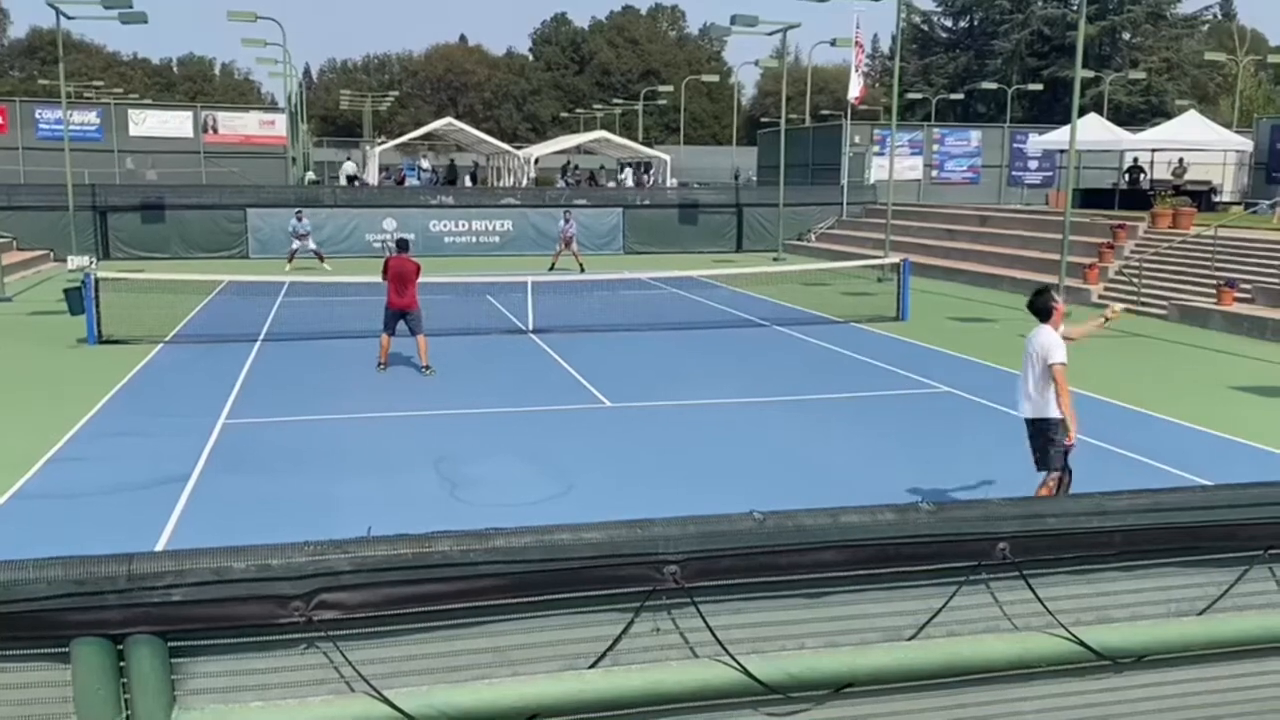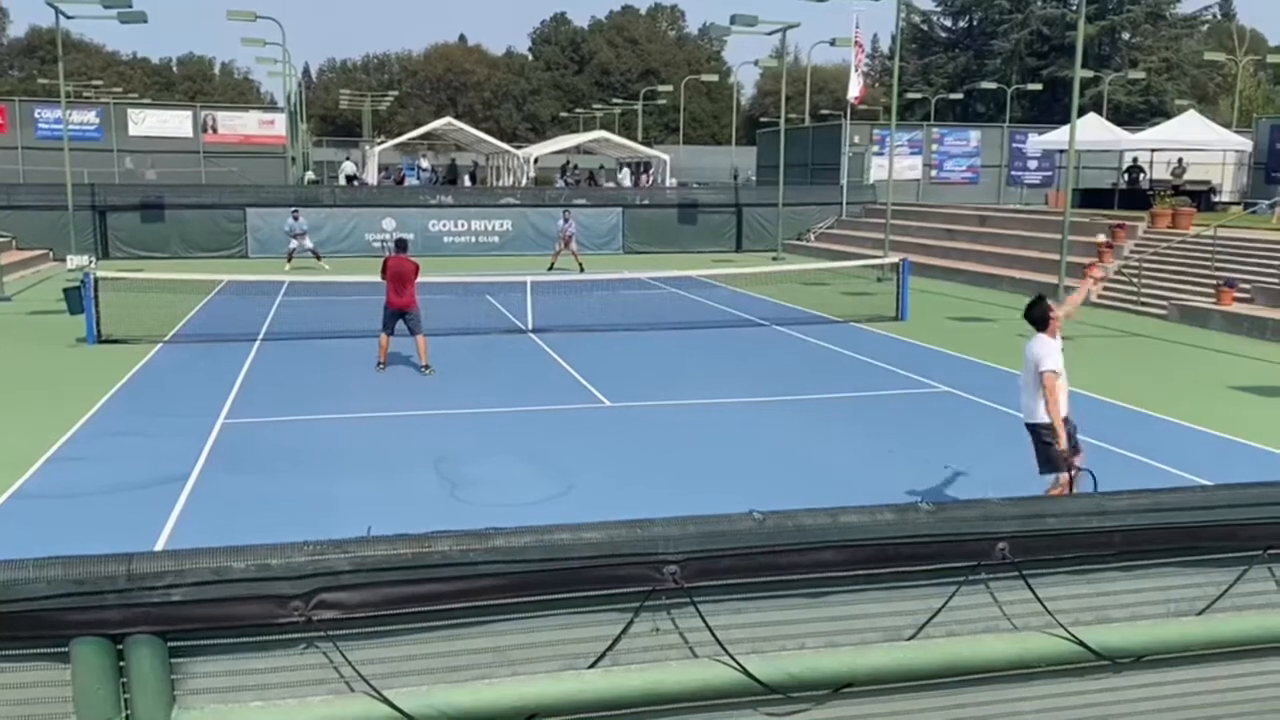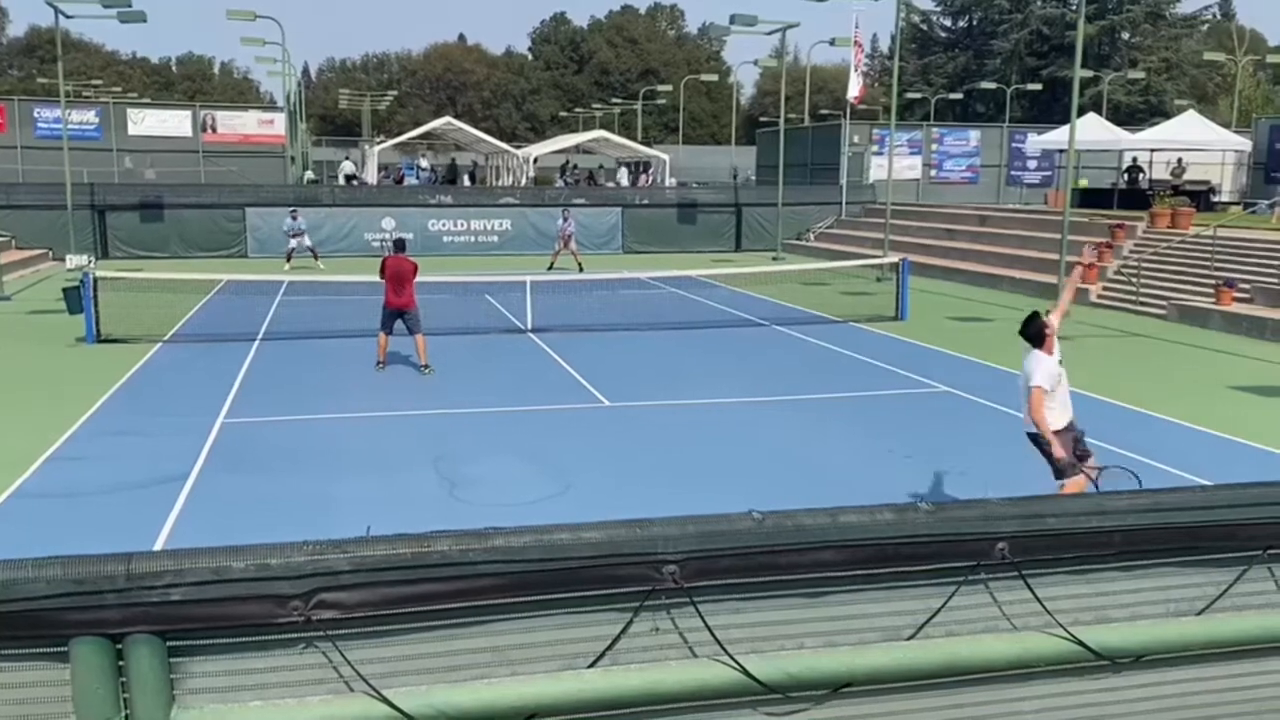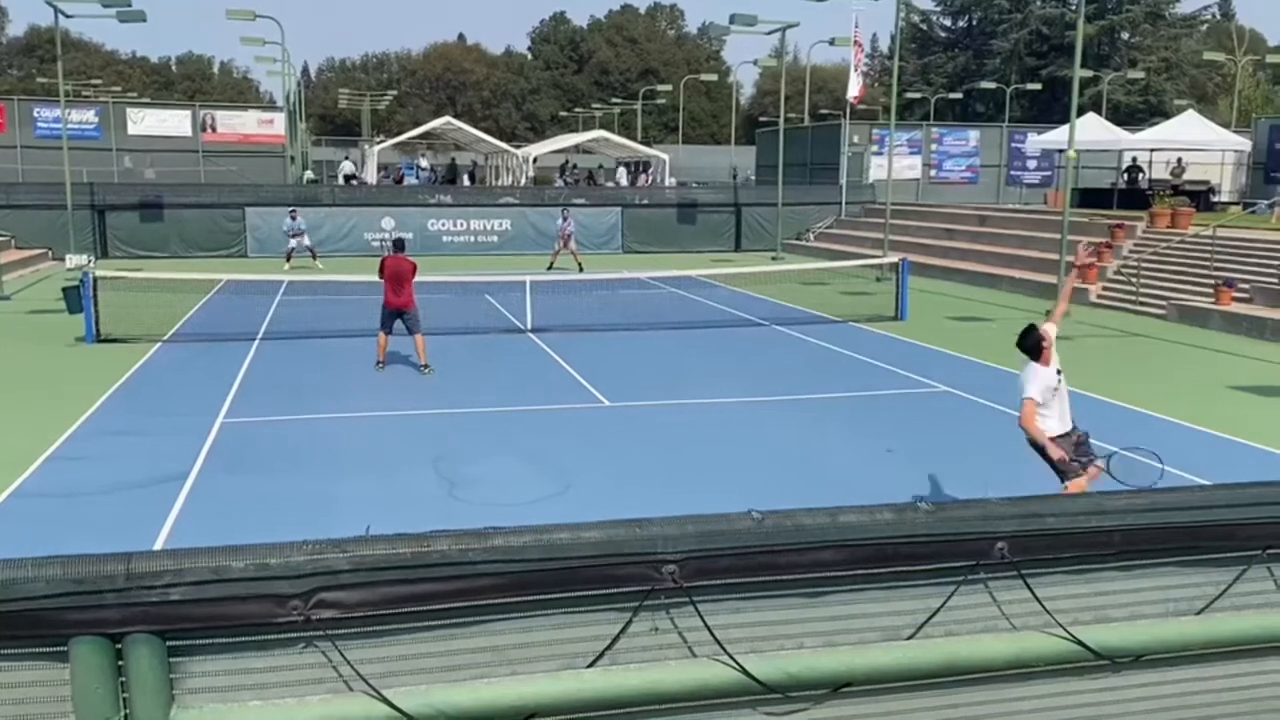
dt=0.1s
person 1, frame 1
left shoulder: (1043, 332)
right shoulder: (1052, 343)
left elbow: (1072, 333)
right elbow: (1061, 389)
left wrist: (1104, 319)
right wrist: (1070, 425)
left hip: (1038, 411)
right hip: (1046, 416)
left knee: (1061, 469)
right knee: (1056, 473)
person 1, frame 2
left shoulder: (1046, 335)
right shoulder: (1046, 349)
left elbow: (1068, 307)
right elbow: (1050, 394)
left wrist: (1091, 281)
right wrist: (1061, 435)
left hip: (1054, 418)
right hip: (1045, 423)
left knee: (1075, 462)
right knee: (1064, 478)
person 1, frame 3
left shoulder: (1047, 342)
right shoulder: (1040, 370)
left elbow: (1063, 302)
right elbow: (1036, 411)
left wrist: (1081, 265)
right wrist: (1053, 444)
left hip: (1064, 424)
right hip: (1049, 431)
left knee: (1087, 467)
right knee: (1077, 482)
person 1, frame 4
left shoulder: (1046, 338)
right shoulder: (1036, 378)
left elbow: (1060, 307)
right elbow: (1025, 420)
left wrist: (1077, 267)
right wrist: (1049, 447)
left hip: (1067, 428)
right hip: (1052, 436)
left knee: (1094, 469)
right knee: (1079, 484)
